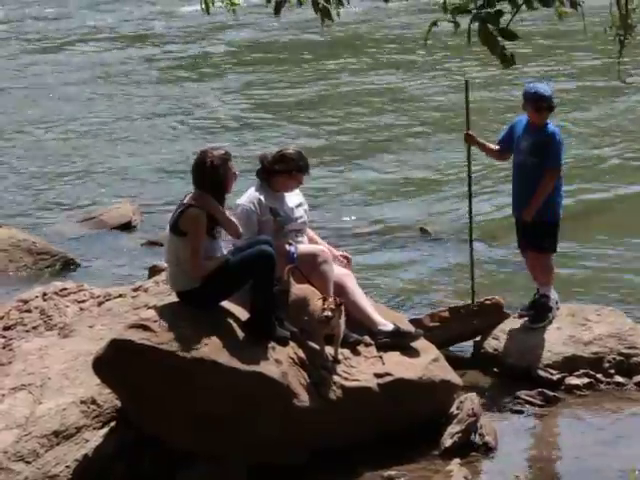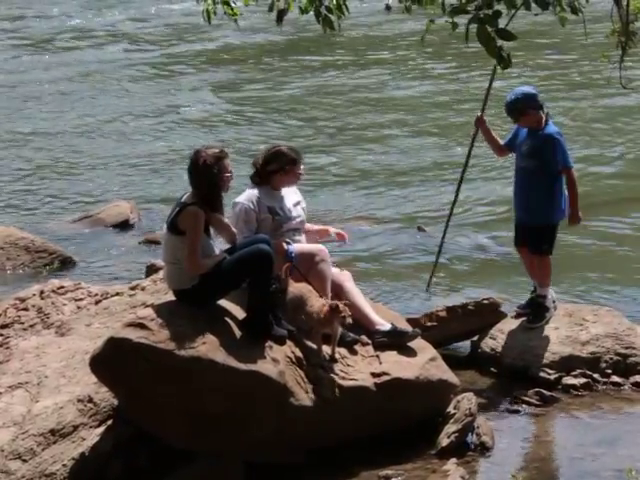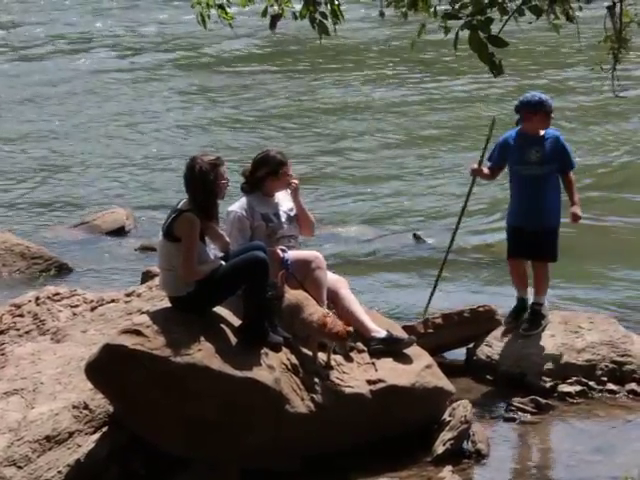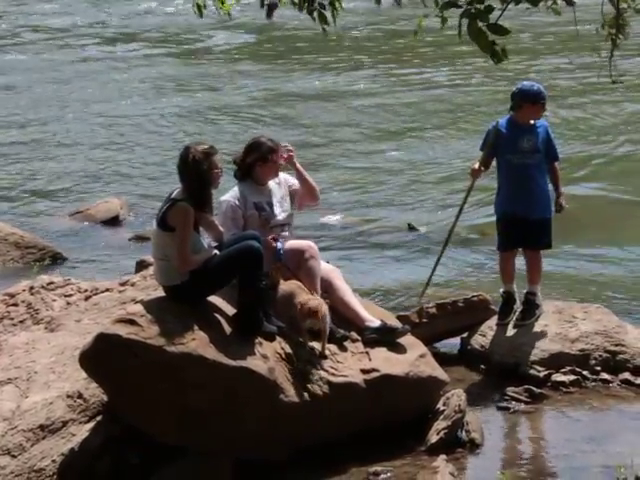
dt=1s
person 1, frame 1
left shoulder: (551, 135)
right shoulder: (518, 125)
left elbow: (552, 175)
right elbow: (502, 153)
left wrist: (533, 207)
right wrist: (478, 143)
left hip: (545, 207)
right hip: (521, 204)
left knee: (541, 254)
right knee: (527, 252)
left ankle: (549, 301)
right ankle: (542, 294)
person 1, frame 2
left shoulder: (551, 136)
right shoulder: (522, 130)
left elbow: (569, 173)
right elbow: (502, 150)
left wrist: (574, 209)
right wrist: (485, 130)
left hip: (545, 209)
right hip: (524, 206)
left knee: (540, 254)
right knee: (523, 249)
left ankle: (545, 300)
right ankle: (538, 292)
person 1, frame 3
left shoulder: (554, 139)
right shoulder: (509, 141)
left elbow: (566, 174)
right elbow: (493, 172)
left wrist: (574, 203)
right wrist: (480, 172)
left hip: (546, 216)
right hip: (518, 216)
left knee: (540, 263)
right knee: (515, 261)
left ankle: (539, 309)
right ankle: (521, 302)
person 1, frame 4
left shoulder: (543, 129)
right shoulder: (500, 129)
left elbow: (552, 164)
right elbow: (486, 160)
left wrist: (559, 193)
right wrist: (478, 168)
left hip: (538, 205)
right hip: (508, 206)
left knee: (533, 252)
right knee: (506, 252)
left ankle: (532, 298)
right ankle: (508, 297)
person 2, frame 1
left shoulder: (294, 195)
right shoulder: (250, 203)
left wrist: (332, 251)
left hip: (306, 262)
left knee: (345, 276)
right knee: (320, 254)
left ankle: (382, 327)
person 2, frame 2
left shoulder: (291, 192)
right shoulder: (248, 202)
left wrist: (325, 230)
right wrist: (275, 246)
left hip: (301, 260)
left knee: (342, 276)
right knee: (318, 252)
left ankle: (379, 327)
person 2, frame 3
left shoulder: (284, 197)
right shoulder: (241, 210)
left elbow: (309, 231)
left wrist: (297, 199)
right wrist: (267, 253)
left hip: (298, 267)
left knee: (338, 283)
right knee: (314, 259)
left ankle: (374, 334)
person 2, frame 4
left shoulder: (281, 183)
right shoulder: (234, 199)
left elbow: (313, 198)
left wrist: (295, 166)
left hip: (291, 256)
left knee: (332, 274)
right knee: (308, 249)
left ankle: (369, 324)
person 3, frame 1
left shoulder: (202, 201)
right shoulder: (195, 213)
left elbow: (237, 232)
right elbow: (197, 268)
left wrist: (217, 210)
right wrist: (225, 259)
left hip: (202, 277)
right hip: (195, 290)
left knee: (264, 243)
right knee: (264, 256)
left ankle: (270, 316)
right ankle: (260, 325)
person 3, frame 2
left shoulder: (198, 200)
right shoulder: (194, 211)
left elbow: (232, 238)
right elbow: (194, 266)
left wrist: (217, 219)
right wrist: (221, 257)
left hip: (198, 277)
right hip: (191, 288)
left knee: (261, 241)
right knee: (262, 255)
left ankle: (269, 314)
right ankle: (257, 323)
person 3, frame 3
left shoulder: (192, 207)
right shoulder: (189, 218)
left elbow: (225, 246)
right elbow: (189, 273)
right wrist: (216, 263)
left hip: (193, 284)
right hip: (187, 295)
left knee: (257, 248)
right knee: (257, 262)
left ankle: (266, 322)
right ankle: (253, 330)
person 3, frame 4
left shoulder: (186, 196)
right shoulder: (183, 208)
left elbow: (218, 235)
right elbow: (184, 263)
right wrist: (211, 253)
left hip: (186, 274)
right hip: (181, 285)
left knee: (251, 238)
right knee: (251, 252)
left ankle: (259, 312)
right ankle: (249, 321)
